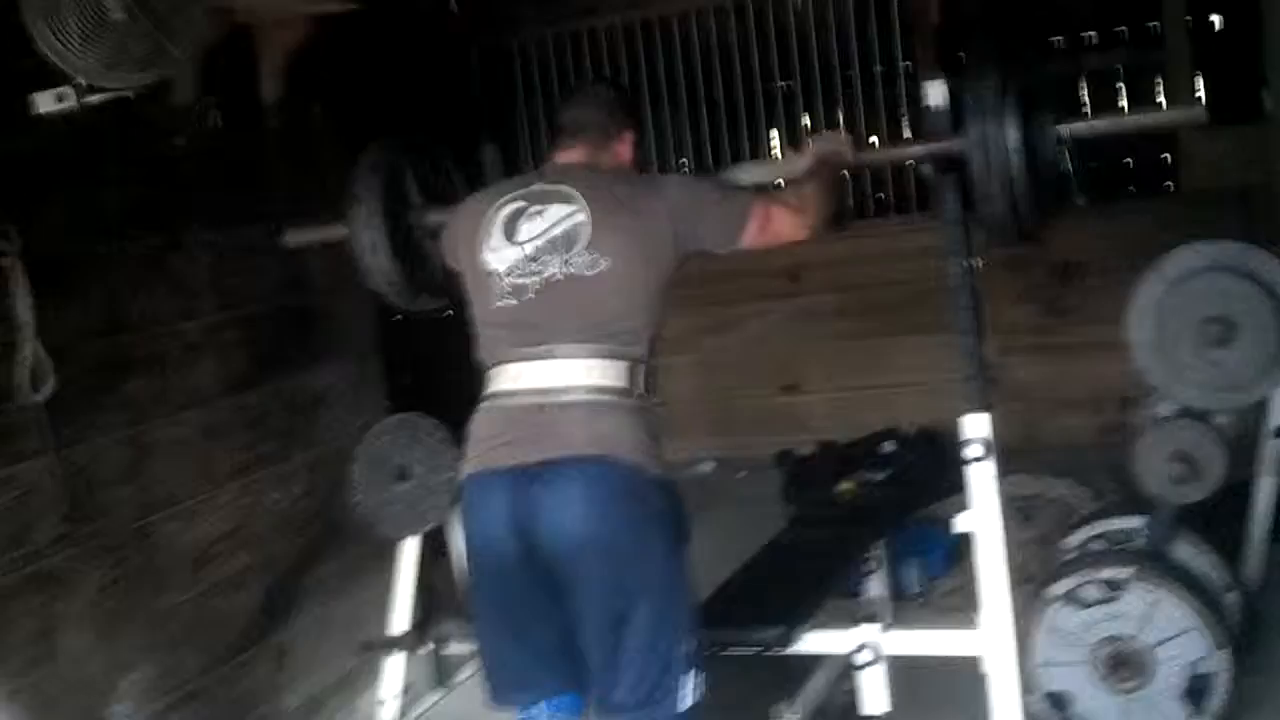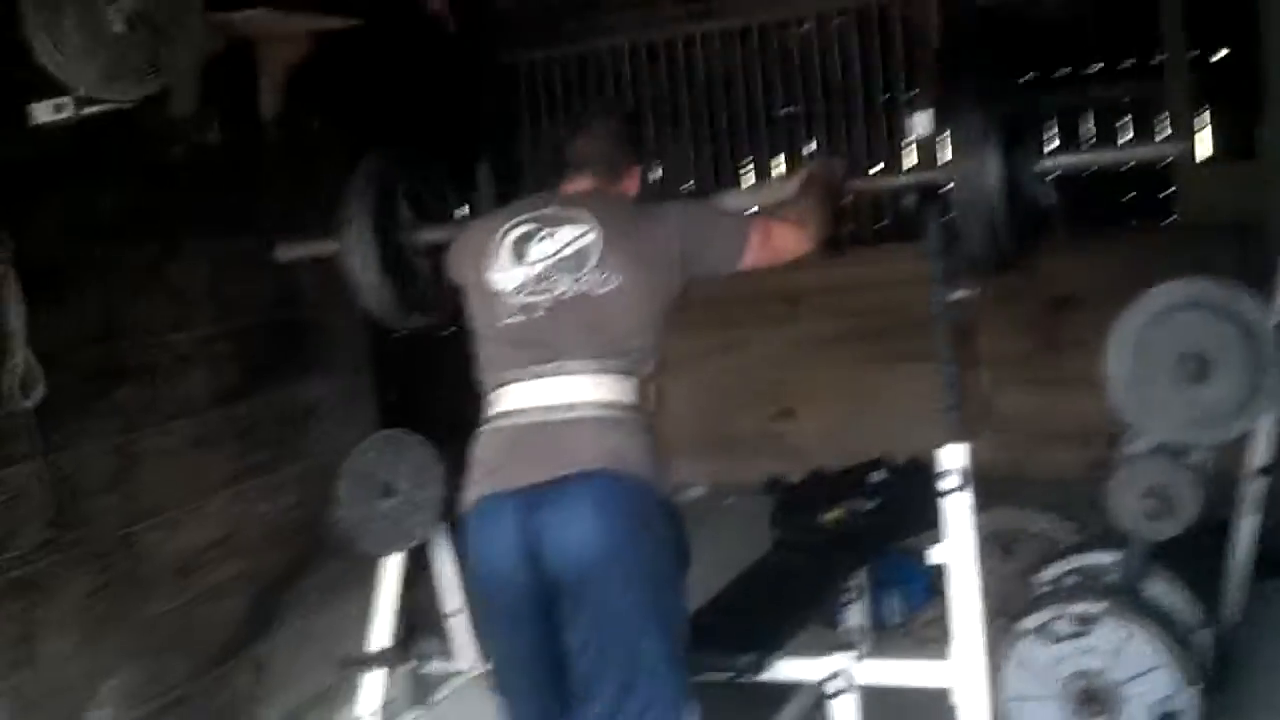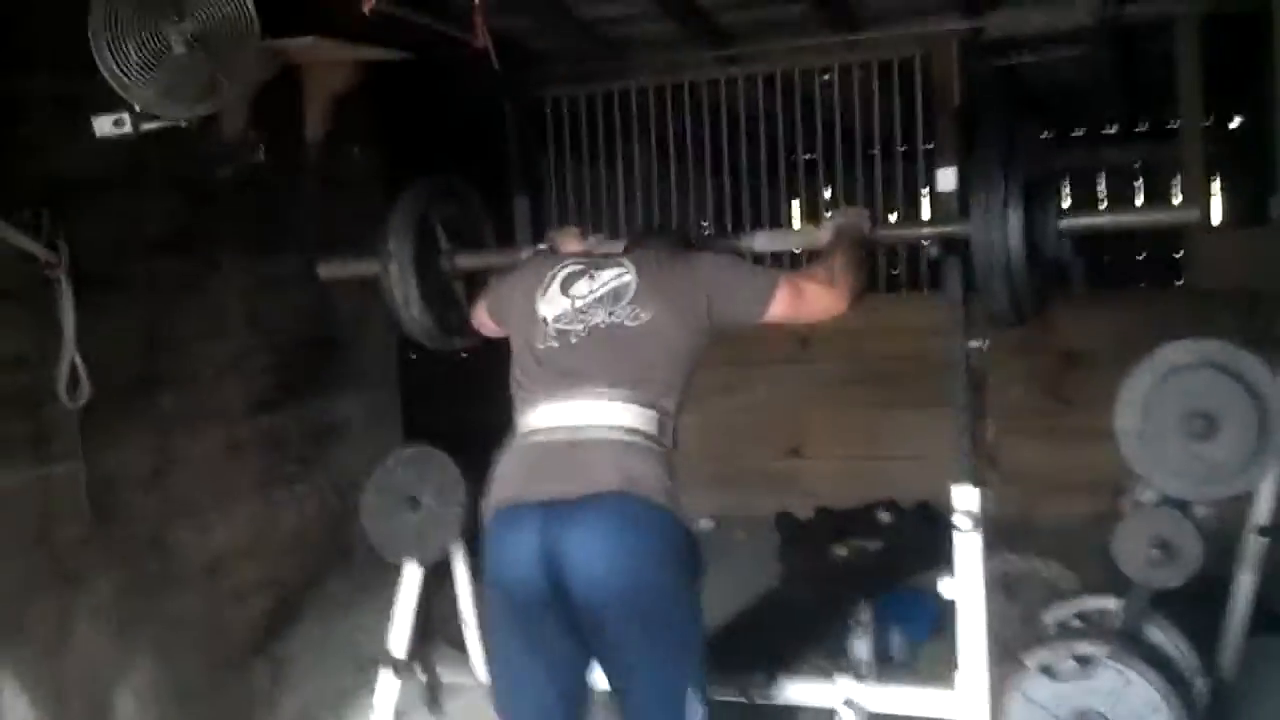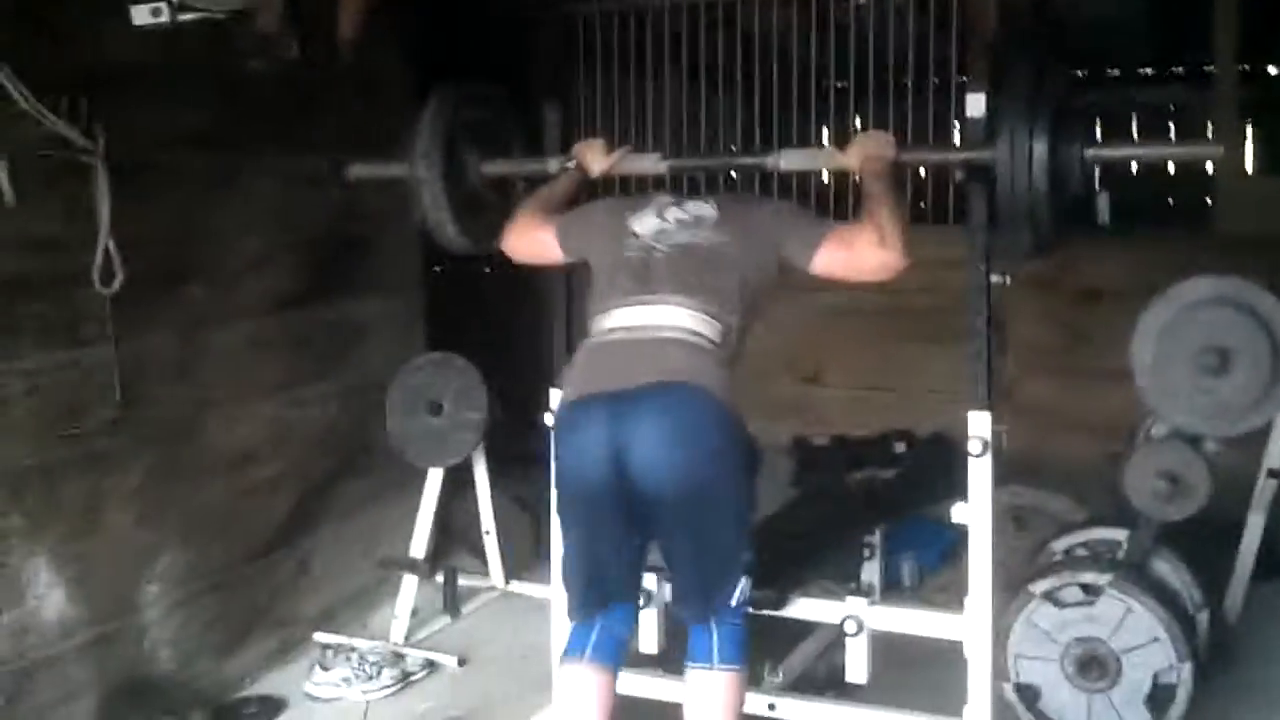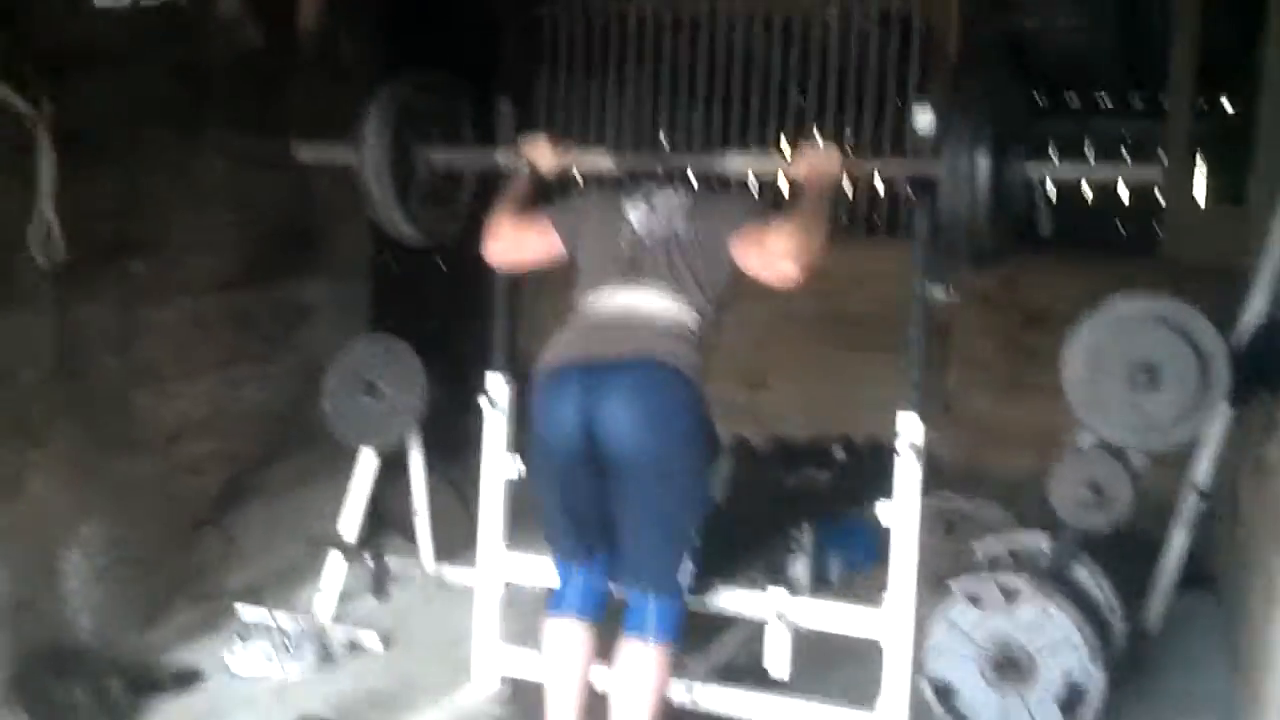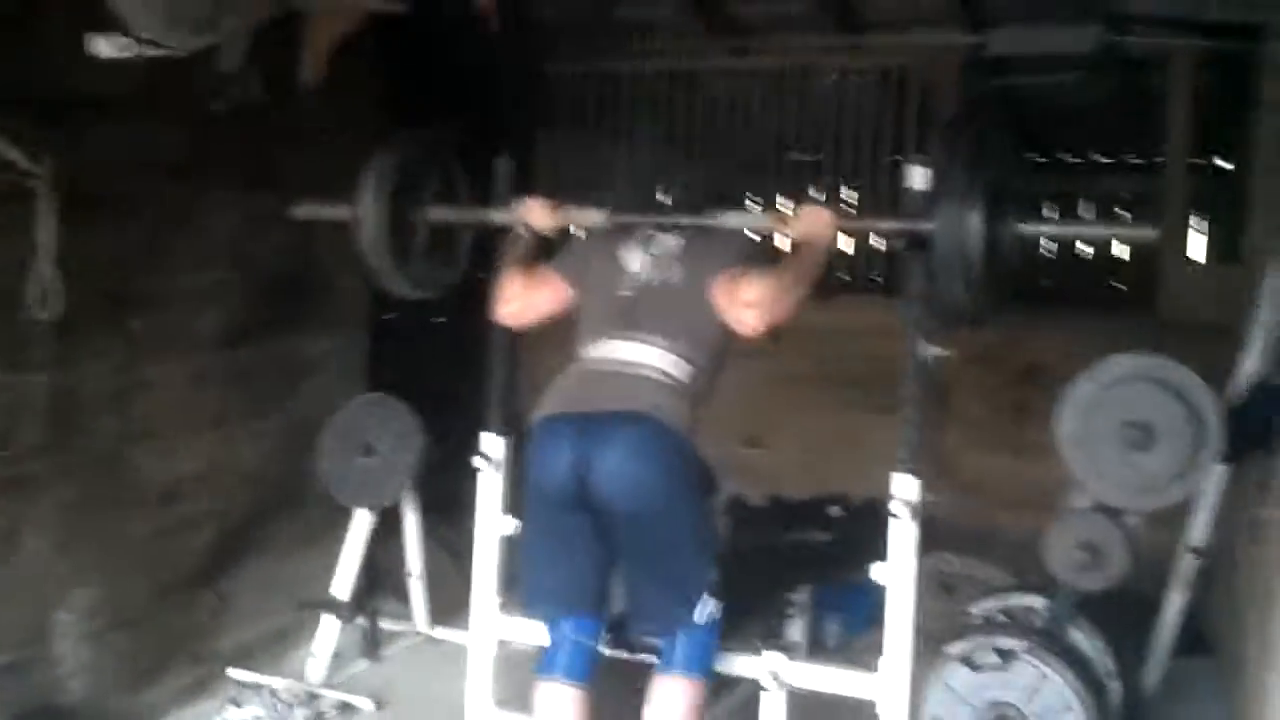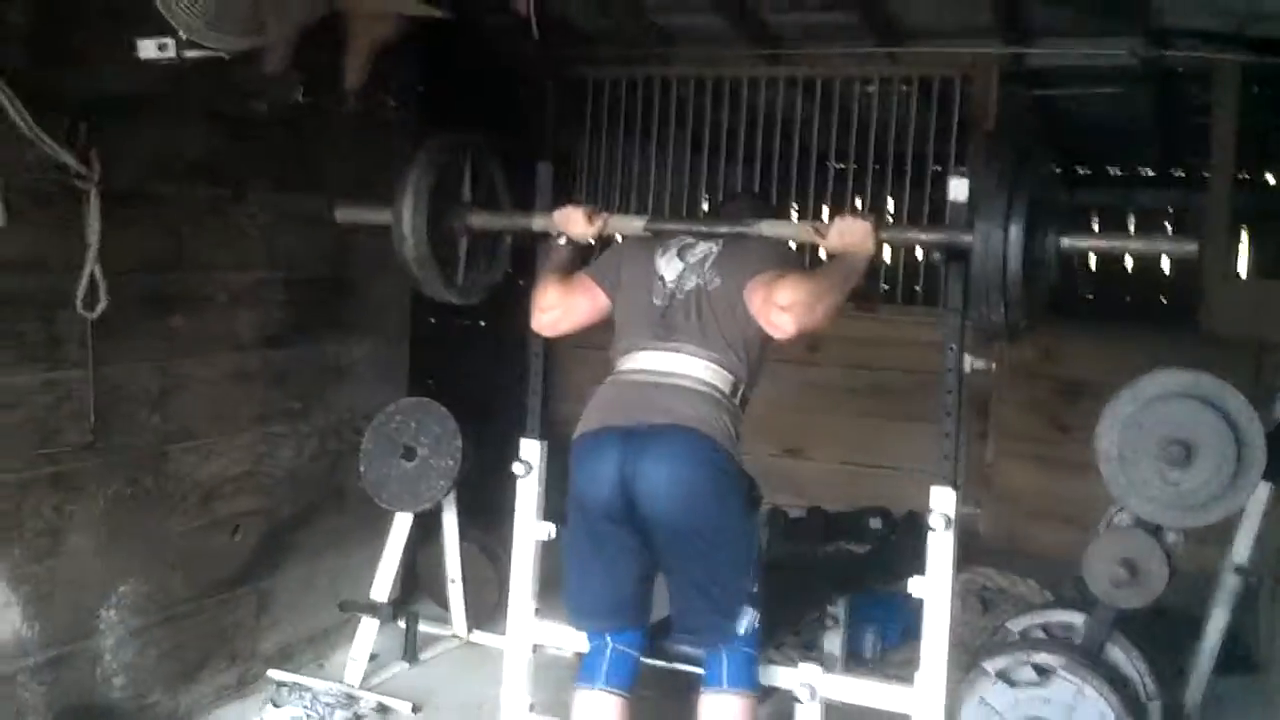
dt=0.4s
person 1, frame 1
left shoulder: (475, 216)
right shoulder: (654, 200)
right elbow: (793, 220)
right wrist: (825, 163)
left hip: (490, 481)
right hip: (601, 472)
person 1, frame 2
left shoulder: (482, 238)
right shoulder: (658, 226)
right elbow: (794, 238)
right wrist: (818, 183)
left hip: (494, 506)
right hip: (605, 494)
person 1, frame 3
left shoulder: (537, 279)
right shoulder: (693, 274)
left elbow: (485, 319)
right elbow: (827, 297)
right wrist: (844, 236)
left hip: (513, 516)
right hip: (621, 513)
person 1, frame 4
left shoulder: (615, 215)
right shoulder: (761, 218)
left elbow: (517, 238)
right elbow: (882, 256)
left wrist: (578, 171)
right wrist: (873, 170)
left hip: (584, 413)
right hip: (685, 416)
left knee: (598, 614)
right knee: (715, 610)
person 1, frame 5
left shoulder: (600, 203)
right shoulder: (725, 209)
left elbow: (499, 247)
right elbow: (784, 261)
left wrist: (529, 171)
right wrist: (816, 185)
left hip: (561, 383)
right hip: (652, 389)
left knee: (579, 566)
right knee: (657, 588)
person 1, frame 6
left shoulder: (604, 246)
right shoulder: (727, 248)
left elbow: (511, 307)
right elbow: (752, 311)
left wrist: (529, 231)
right wrist: (813, 246)
left hip: (555, 434)
right hip: (644, 440)
left knee: (569, 631)
right knee: (689, 627)
person 1, frame 7
left shoulder: (637, 253)
right shoulder: (763, 255)
left elbow: (547, 315)
right elbow: (785, 314)
left wrist: (567, 241)
right wrist: (851, 256)
left hip: (598, 446)
right hip: (689, 454)
left knee: (610, 638)
right knee: (729, 641)
